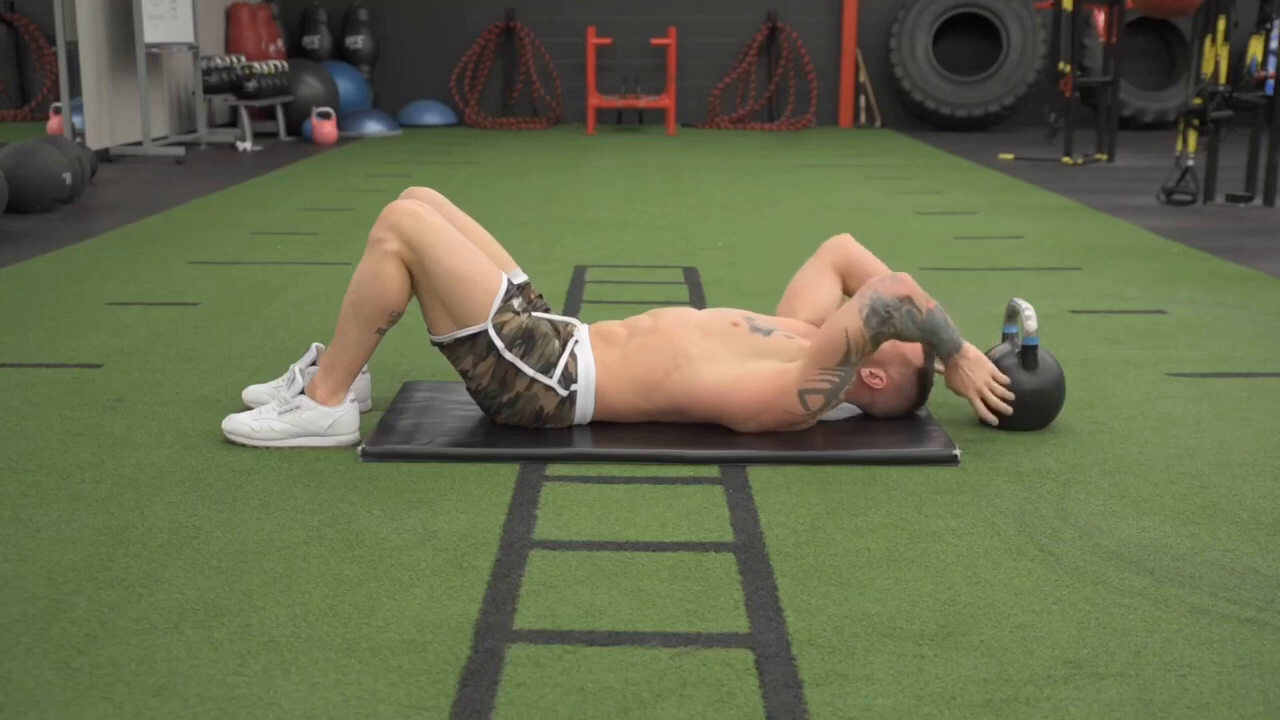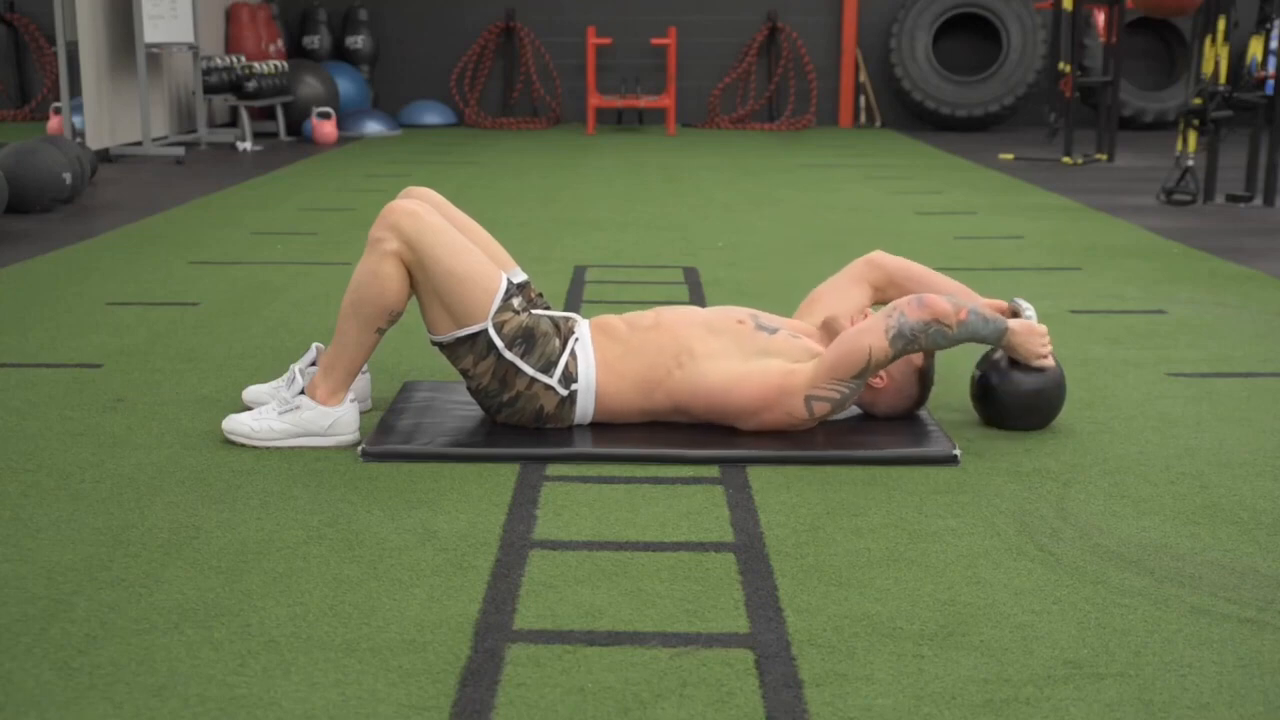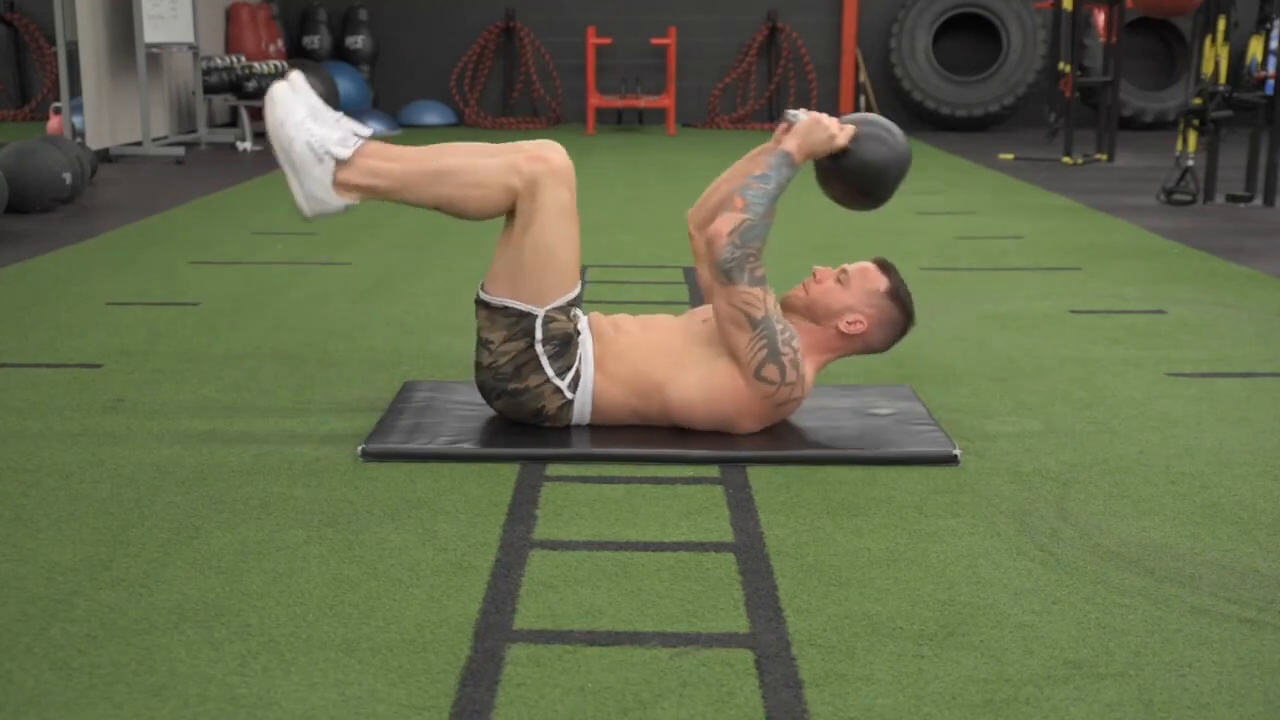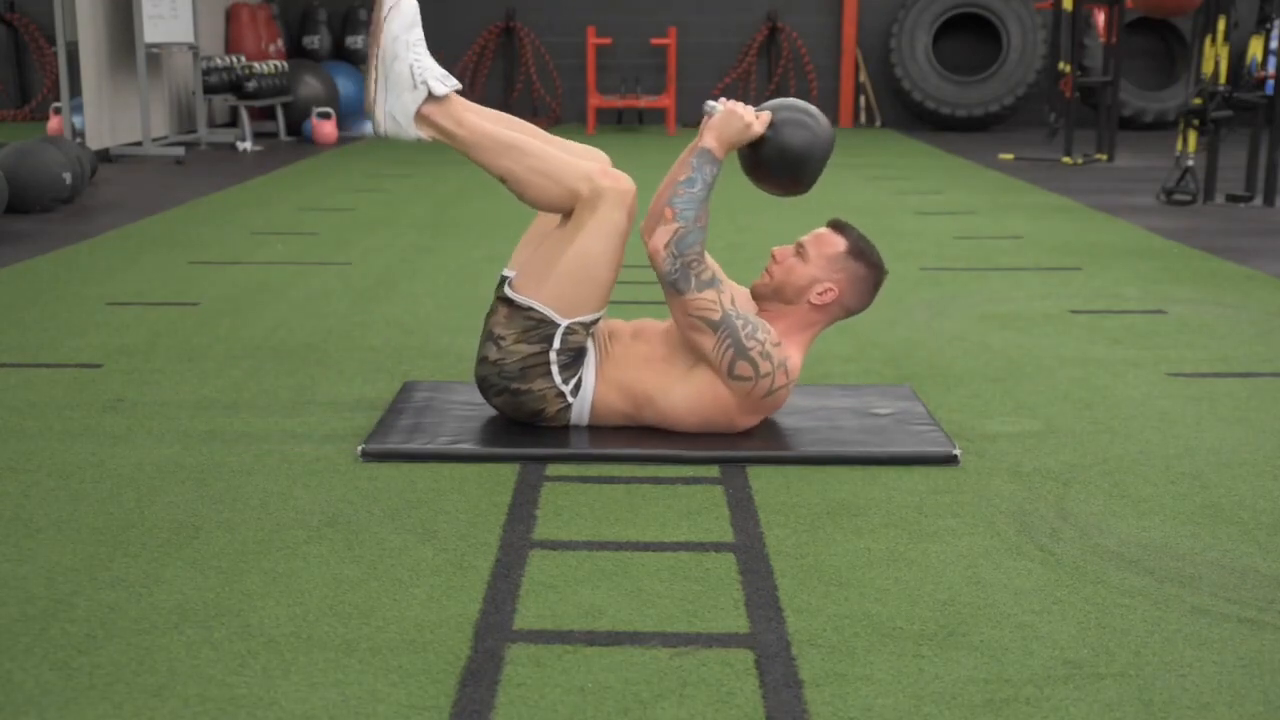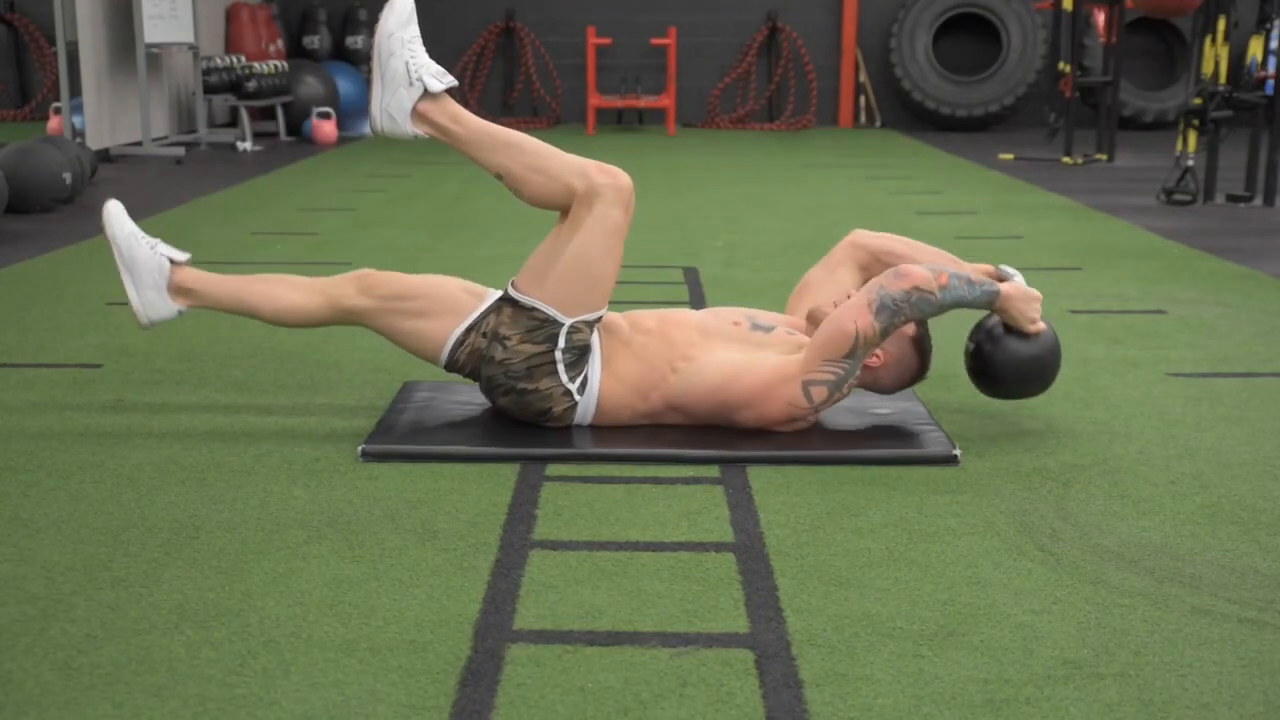
dt=1s
person 1, frame 1
left shoulder: (810, 392)
right shoulder: (804, 335)
left elbow: (897, 292)
right elbow: (840, 248)
left wrist: (953, 353)
right wrist: (948, 334)
left hip: (543, 384)
right hip: (555, 343)
left knee: (400, 227)
right knee: (415, 203)
left ankle: (323, 404)
right ankle: (334, 375)
person 1, frame 2
left shoulder: (812, 395)
right shoulder: (811, 341)
left elbow: (926, 310)
right elbow: (878, 267)
left wrist: (1002, 332)
right wrist: (995, 309)
left hip: (541, 380)
right hip: (556, 340)
left knee: (399, 226)
right knee: (414, 204)
left ankle: (324, 404)
right ankle: (336, 374)
person 1, frame 3
left shoulder: (782, 374)
right shoulder: (767, 342)
left elbow: (723, 248)
right elbow: (710, 224)
left wrist: (793, 155)
right wrist: (789, 146)
left hip: (539, 381)
right hip: (549, 358)
left knee: (547, 164)
right knee: (539, 168)
left ankle: (338, 172)
right ankle: (348, 156)
person 1, frame 4
left shoulder: (763, 366)
right shoulder: (757, 320)
left elbow: (669, 249)
right elbow: (666, 226)
left wrist: (711, 145)
right wrist: (712, 138)
left hip: (530, 370)
right hip: (554, 358)
left knee: (607, 190)
right knee: (587, 168)
left ankle: (425, 107)
right ankle: (424, 100)
person 1, frame 5
left shoulder: (805, 390)
right shoulder: (798, 340)
left elbow: (899, 283)
right elbow: (861, 246)
left wrist: (995, 296)
right wrist: (992, 278)
left hip: (545, 372)
right hip: (544, 352)
left knee: (607, 186)
right knee: (362, 288)
left ankle: (424, 104)
right ankle: (176, 286)
